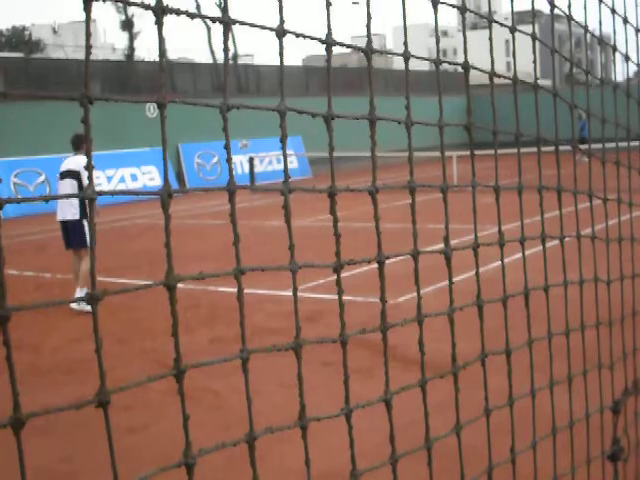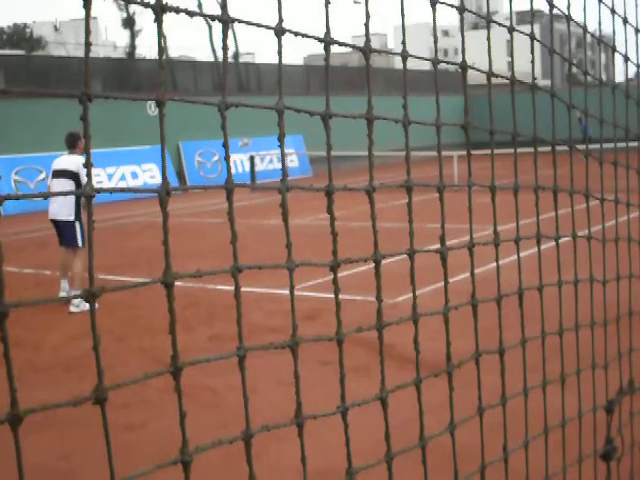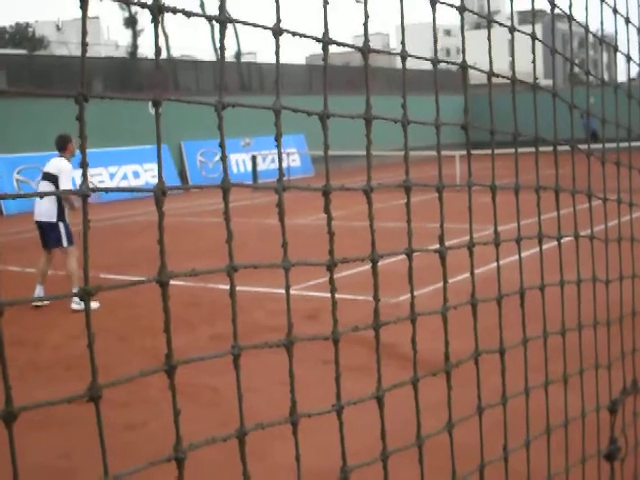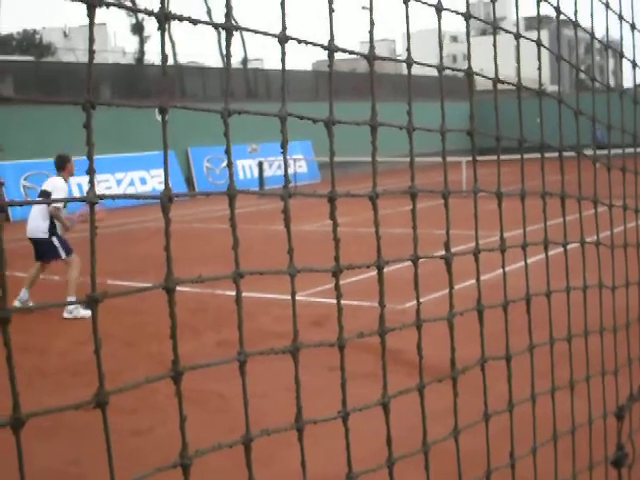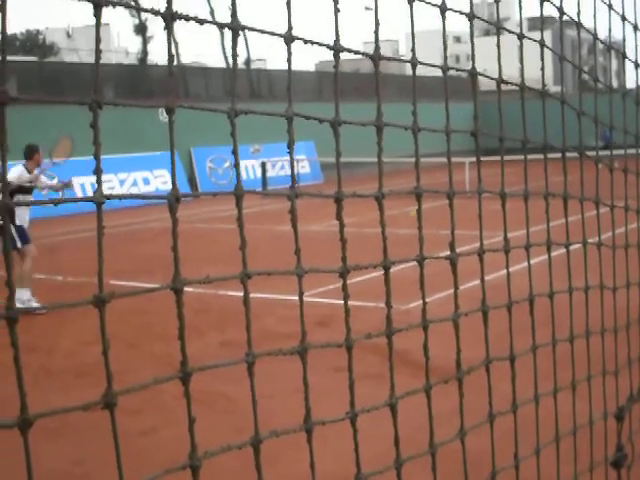
dt=0.3s
person 1, frame 1
left shoulder: (65, 163)
right shoulder: (84, 161)
left elbow: (67, 189)
right elbow: (88, 188)
left hip: (63, 214)
right hip: (77, 215)
left knee: (77, 254)
right knee: (88, 254)
left ankle: (82, 295)
right ankle: (79, 298)
person 1, frame 2
left shoulder: (56, 162)
right shoulder: (80, 161)
left elbow: (50, 187)
left hip: (54, 212)
right hip: (70, 214)
left knee: (66, 248)
right knee: (78, 253)
left ankle: (65, 288)
right ankle: (77, 300)
person 1, frame 3
left shoulder: (51, 163)
right shoulder: (65, 166)
right elbow: (65, 193)
left wrist: (71, 200)
right wrist: (74, 204)
left hip: (40, 215)
right hip: (54, 216)
left knee: (48, 253)
right knee: (71, 253)
left ankle: (39, 295)
right ankle: (77, 298)
person 1, frame 4
left shoulder: (51, 183)
right shoulder: (61, 185)
right elbow: (54, 209)
left wrist: (73, 219)
right wrist: (66, 224)
left hip: (34, 231)
right hip: (45, 232)
left knee: (43, 263)
right knee: (74, 262)
left ankle: (23, 298)
right ankle: (71, 306)
person 1, frame 5
left shoulder: (35, 175)
right shoulder: (18, 171)
left elbow: (53, 185)
left wrist: (65, 184)
right wrist: (27, 182)
left hip: (18, 221)
left knee: (24, 256)
right knee: (30, 253)
left ankle: (20, 298)
right ankle: (24, 298)
